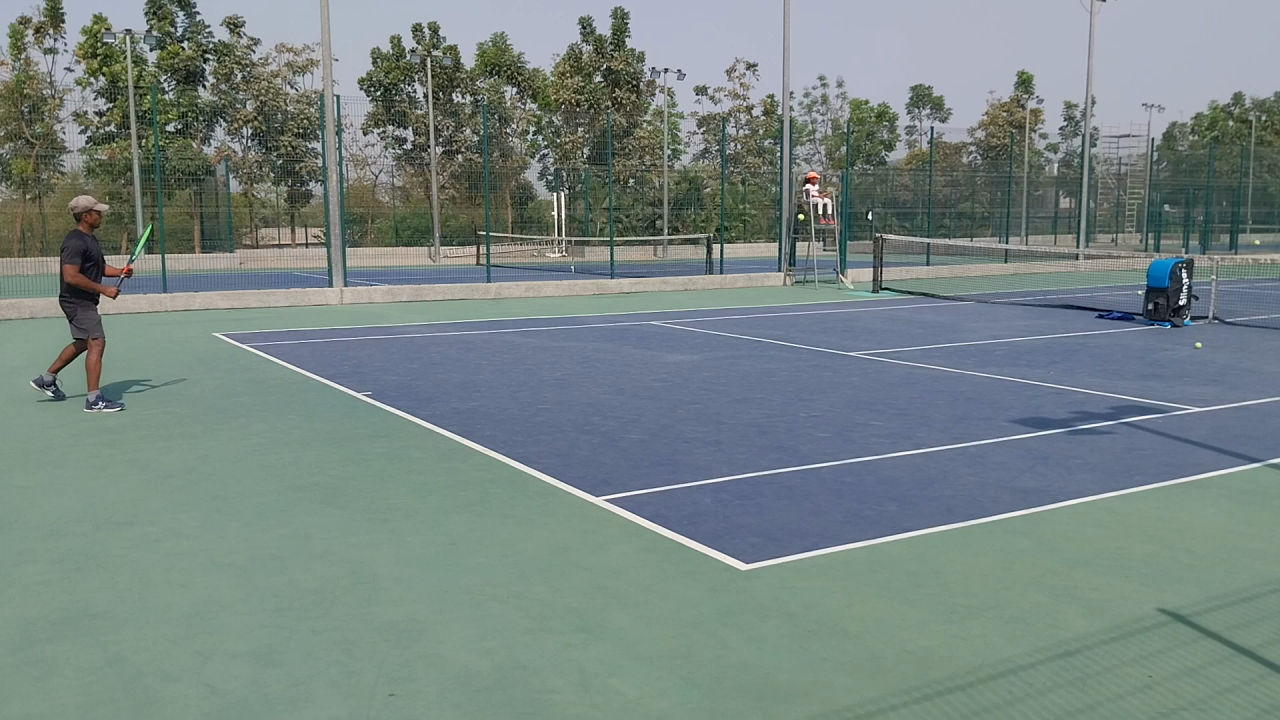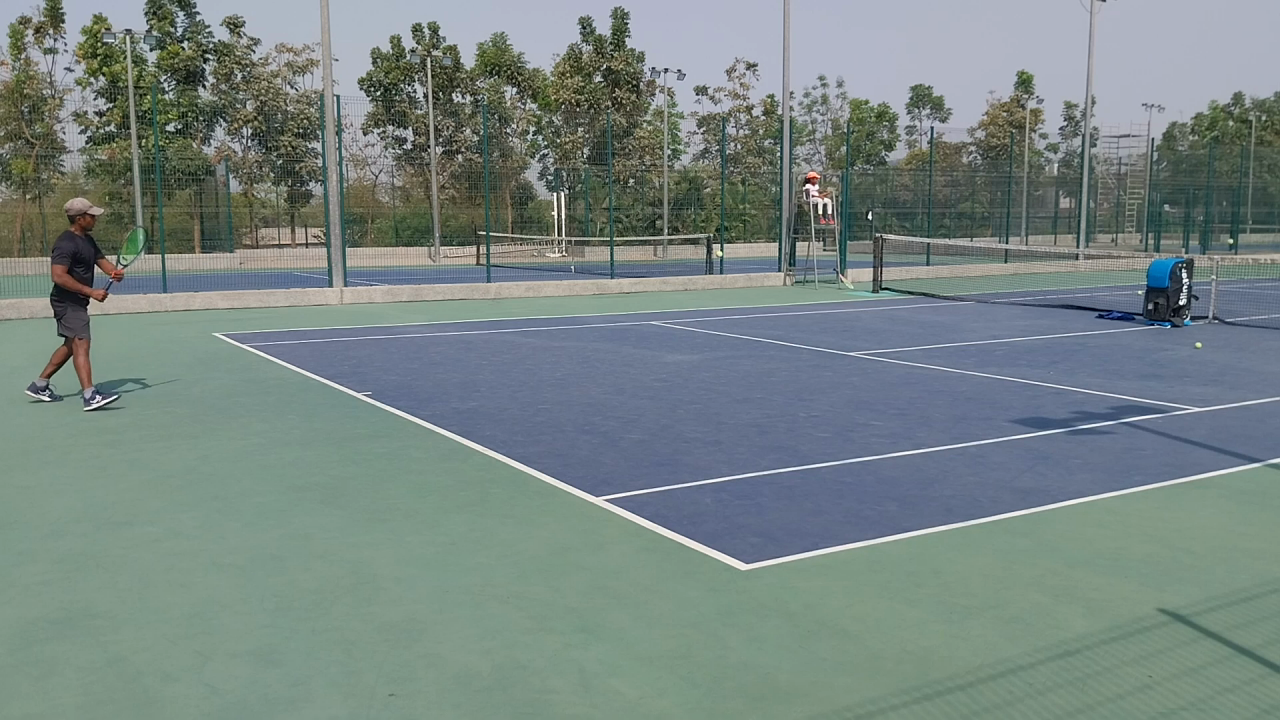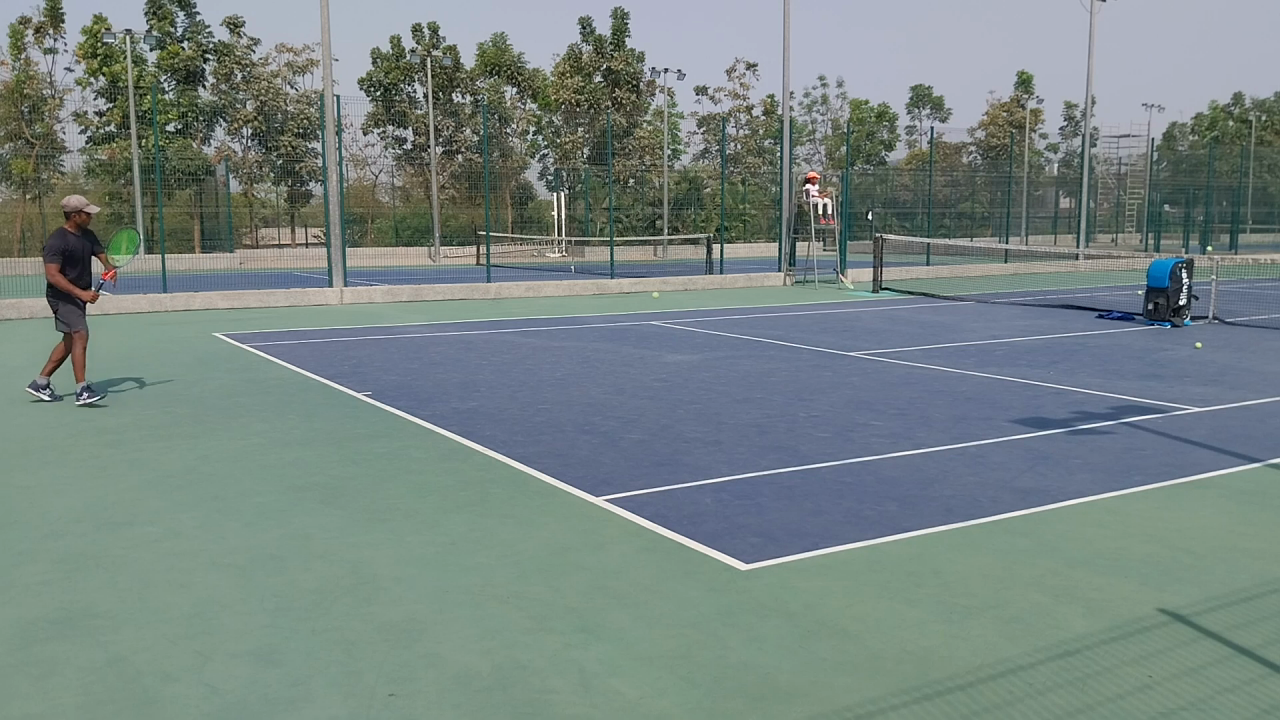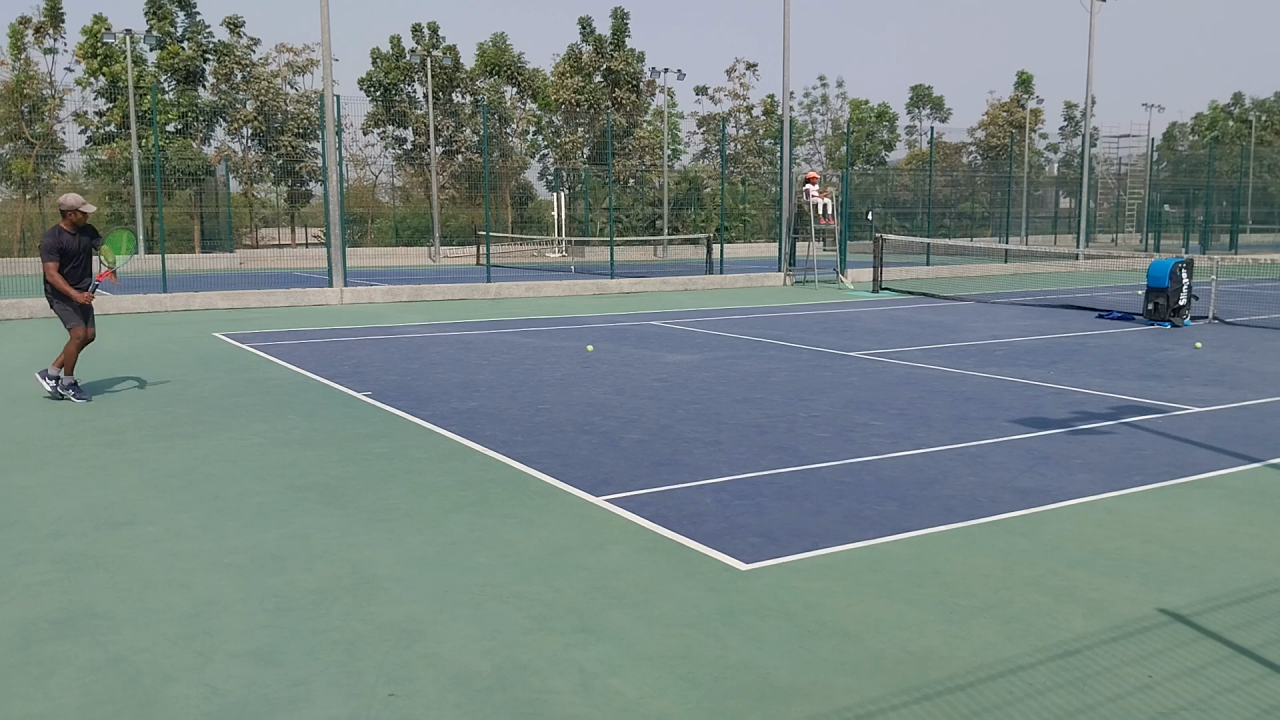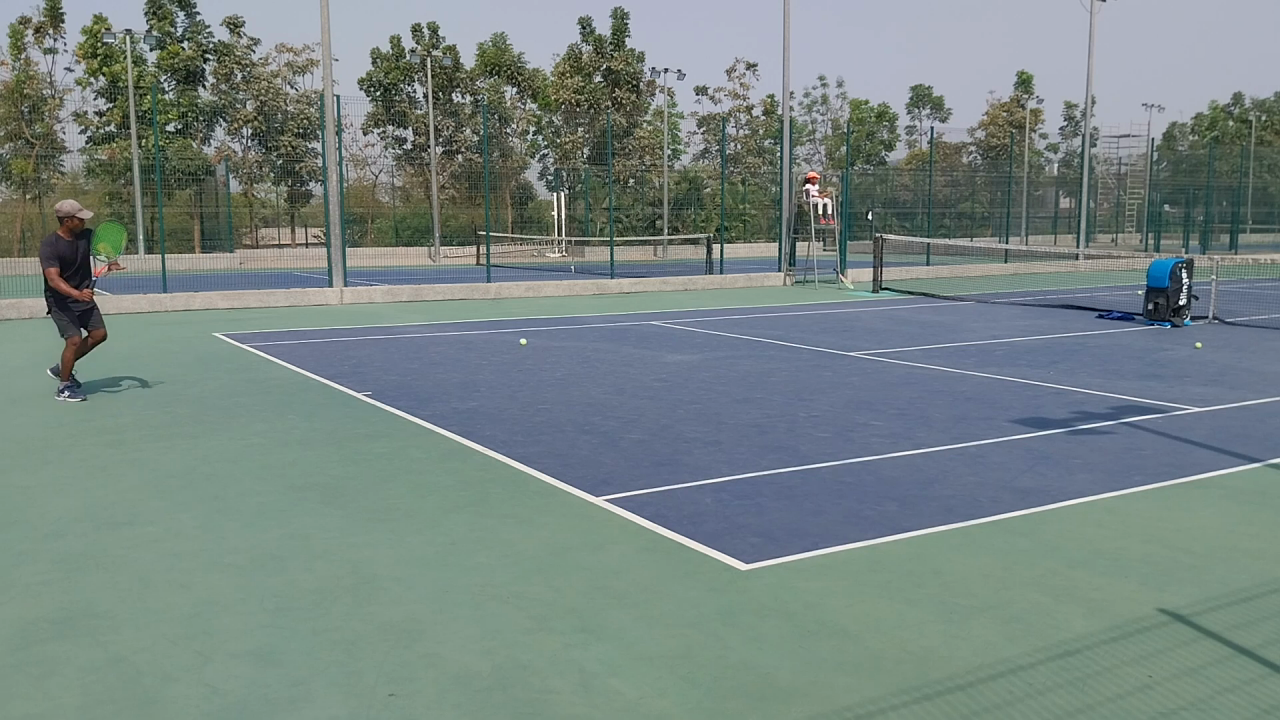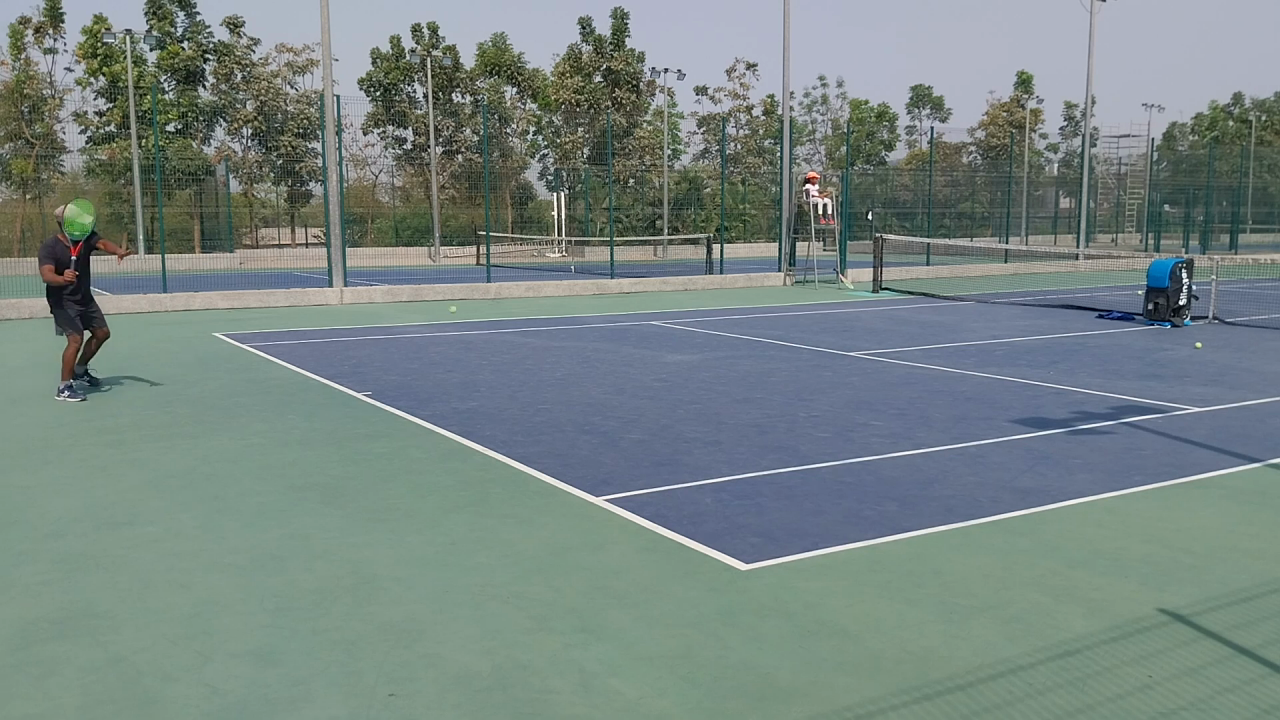
dt=0.1s
person 1, frame 1
left shoulder: (91, 239)
right shoulder: (75, 242)
left elbow: (99, 270)
right elbow: (70, 276)
left wrist: (121, 272)
right wrist: (103, 289)
left hip: (85, 302)
right hip: (79, 302)
left knee: (82, 343)
right knee: (96, 344)
left ankle: (47, 379)
right ankle: (94, 399)
person 1, frame 2
left shoulder: (87, 240)
right shoulder: (66, 244)
left elbow: (102, 262)
right elbow: (58, 276)
left wrist: (114, 272)
right wrist: (91, 292)
left hip: (76, 303)
right hip: (68, 302)
left knee: (71, 344)
right knee: (81, 344)
left ankle: (40, 385)
right ankle: (90, 396)
person 1, frame 3
left shoulder: (88, 235)
right shoulder: (57, 241)
left elbow: (103, 255)
right elbow: (52, 274)
left wrist: (110, 269)
right wrist: (80, 293)
left hip: (79, 297)
right hip: (63, 298)
left knee: (70, 340)
right knee: (80, 336)
left ankle: (40, 383)
right ankle: (81, 389)
person 1, frame 4
left shoulder: (87, 231)
right shoulder: (52, 239)
left elbow: (102, 247)
right elbow: (51, 274)
right wrist: (76, 294)
left hip: (80, 294)
right hip: (62, 295)
left knee: (89, 334)
right knee: (79, 333)
left ankle: (51, 374)
right ankle: (67, 382)
person 1, frame 5
left shoulder: (85, 234)
right shoulder: (50, 245)
right elbow: (53, 279)
left wrist: (111, 261)
right wrist: (76, 293)
left hip: (83, 299)
right hip: (61, 301)
left knee: (99, 334)
right knee: (75, 340)
left ankle: (61, 368)
right ankle: (63, 386)
person 1, frame 6
left shoulder: (86, 236)
right shoulder: (49, 248)
left elbow: (104, 244)
right elbow: (46, 276)
left wrist: (119, 252)
right wrist: (62, 278)
left hip: (84, 298)
right hip: (62, 301)
left knee: (102, 333)
right knee: (75, 339)
left ankle: (80, 370)
right ankle: (64, 387)
